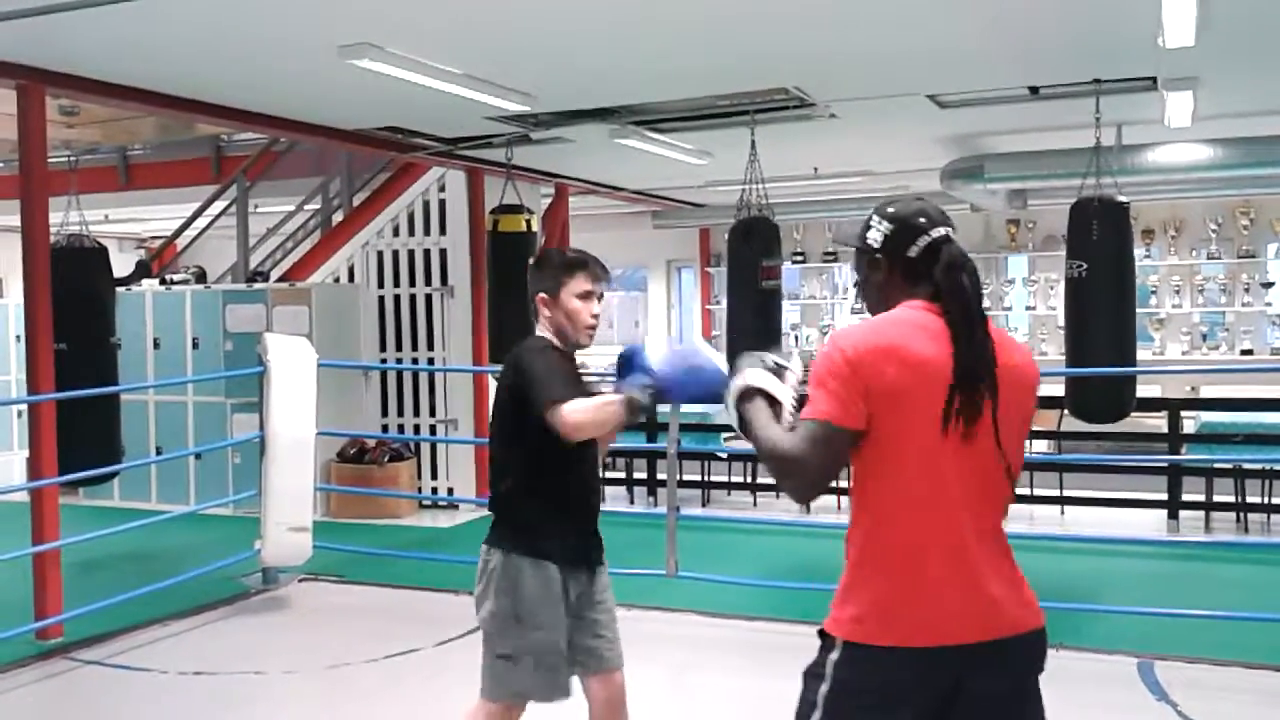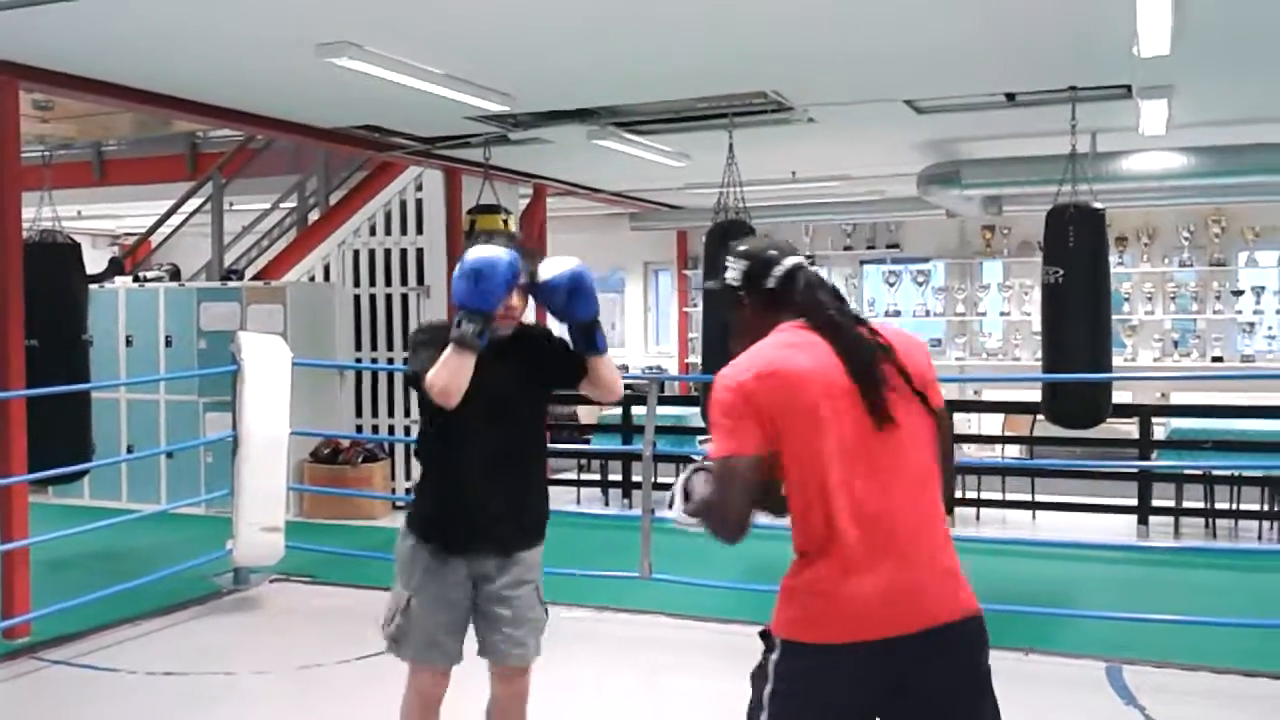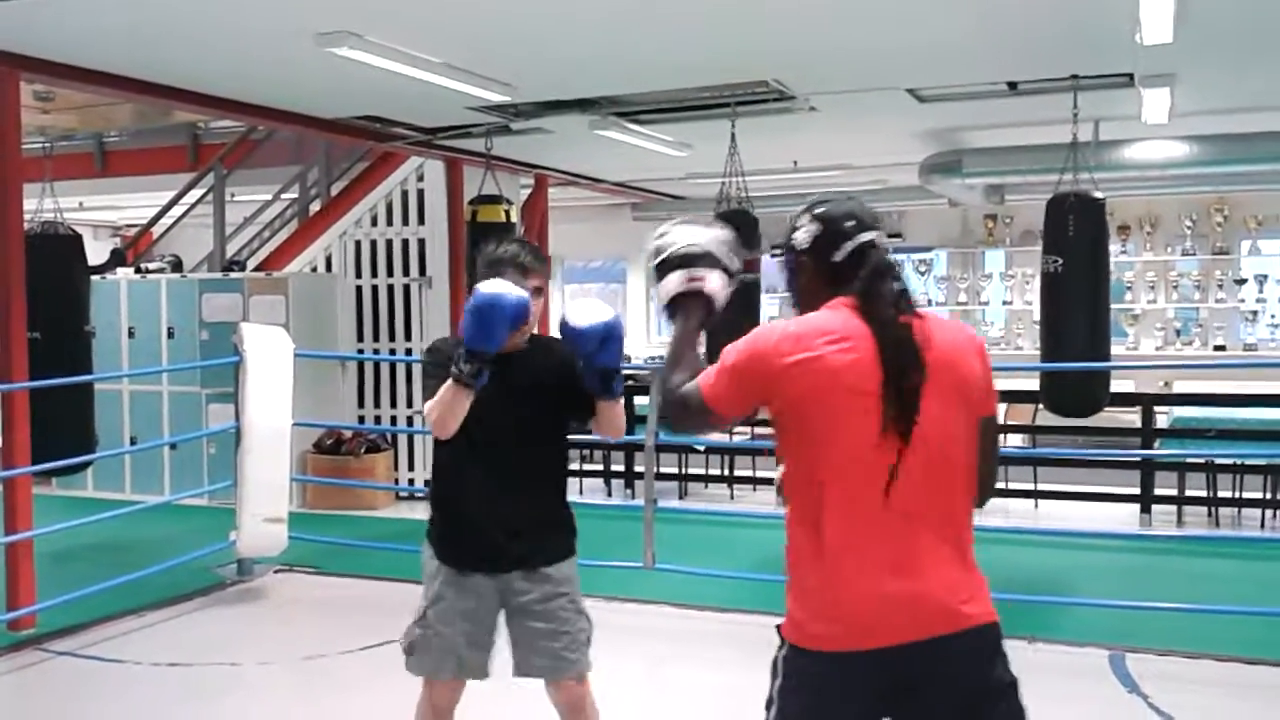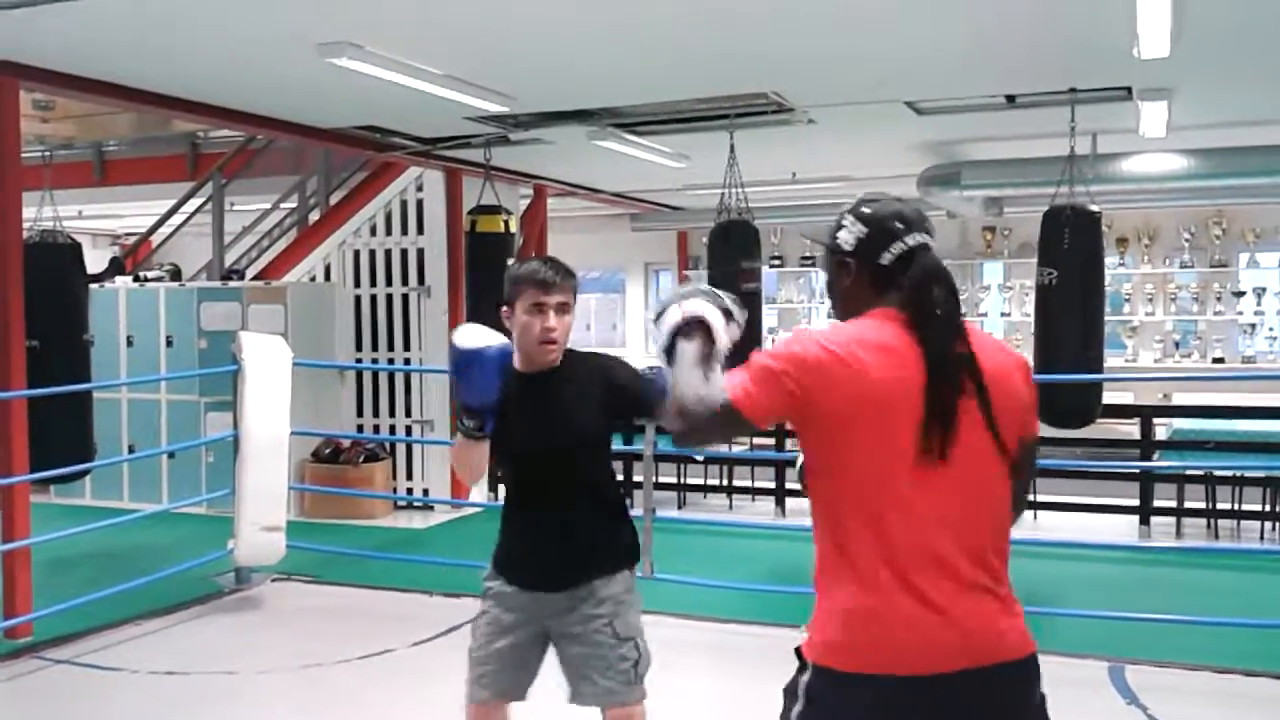
dt=0.5s
person 1, frame 1
left shoulder: (858, 346)
right shoulder: (1016, 359)
left elbow: (804, 479)
left wrist: (756, 401)
left hip: (885, 634)
right hip: (1001, 627)
person 1, frame 2
left shoulder: (746, 377)
right shoulder: (904, 352)
left elbow: (730, 520)
left wrist: (701, 496)
left hip: (827, 631)
right hip: (944, 616)
person 1, frame 3
left shoulder: (777, 350)
right shoulder: (963, 346)
left elbow: (676, 411)
right elbow: (980, 487)
left wrist: (689, 307)
left hip: (834, 636)
right hip: (957, 626)
person 1, frame 4
left shoulder: (813, 361)
right shoulder: (1007, 365)
left elbow: (692, 423)
right elbow: (1012, 502)
left wrist: (691, 336)
left hip: (862, 660)
right hip: (995, 654)
person 2, frame 1
left shoulder: (565, 362)
right shoulder: (534, 359)
left elbow: (590, 447)
right elbow: (575, 422)
left wrist: (631, 386)
right wrist: (646, 393)
left hip: (576, 556)
right hip: (526, 558)
person 2, frame 2
left shoulder: (535, 345)
right shoulder: (433, 339)
left elbow: (609, 391)
right elbow: (445, 392)
left wrist: (584, 324)
right wrist: (473, 318)
left hip: (514, 539)
right hip: (438, 536)
left knee: (513, 673)
right knee: (427, 677)
person 2, frame 3
left shoulder: (557, 359)
right shoulder: (447, 356)
left elbow: (612, 427)
right elbow: (441, 425)
left wrist: (607, 372)
right wrist: (474, 357)
left hip: (544, 558)
right hip: (461, 557)
person 2, frame 4
left shoulder: (598, 376)
right shoulder: (491, 382)
right elbow: (468, 474)
right wrist: (475, 409)
left hip: (597, 577)
right hip: (517, 578)
